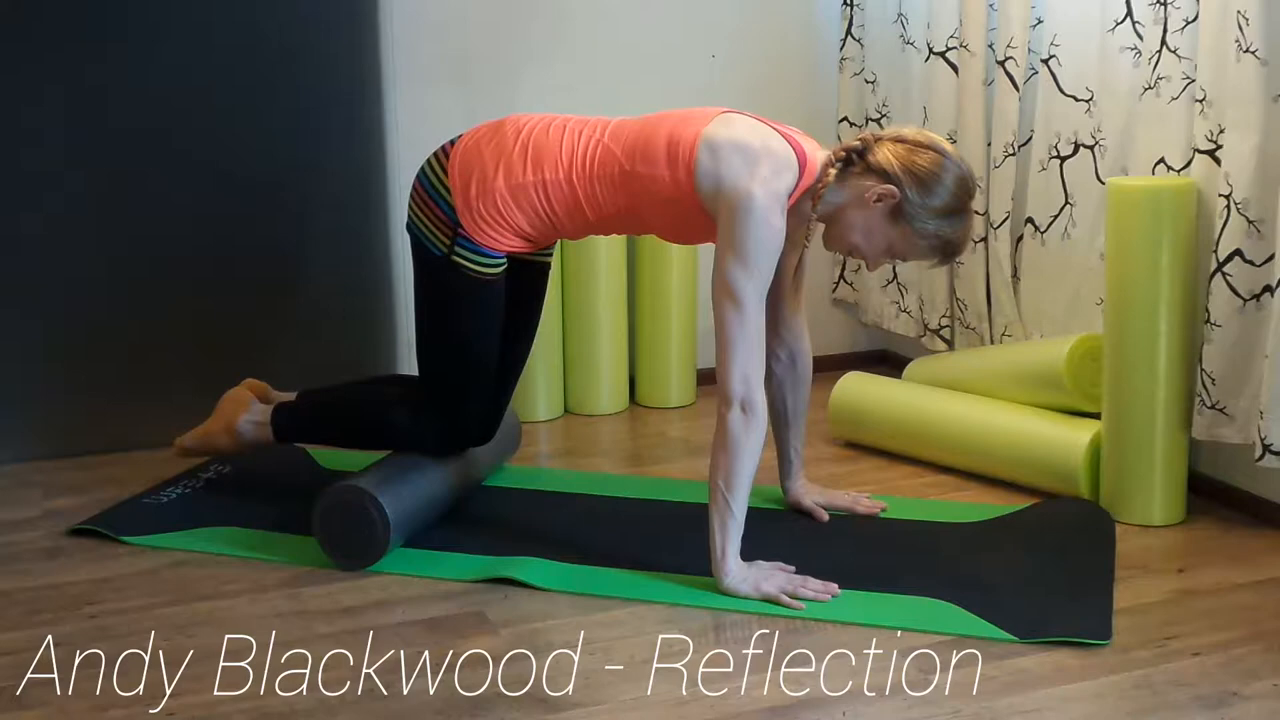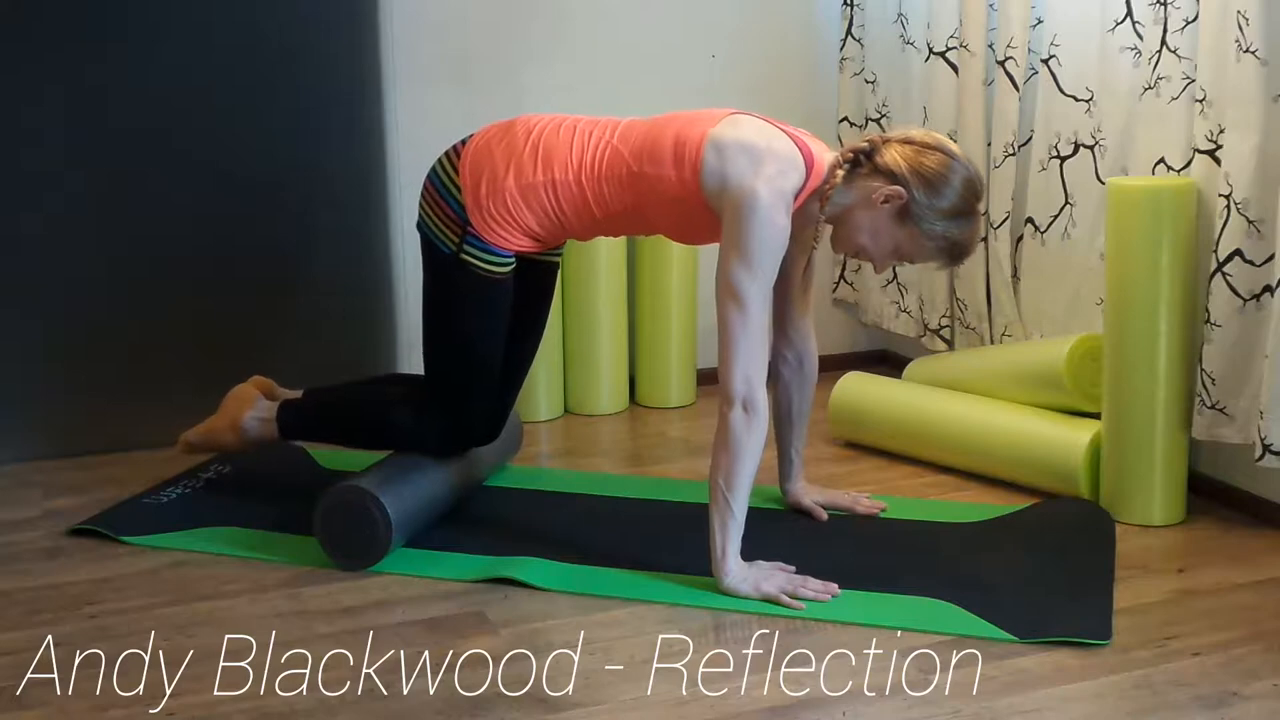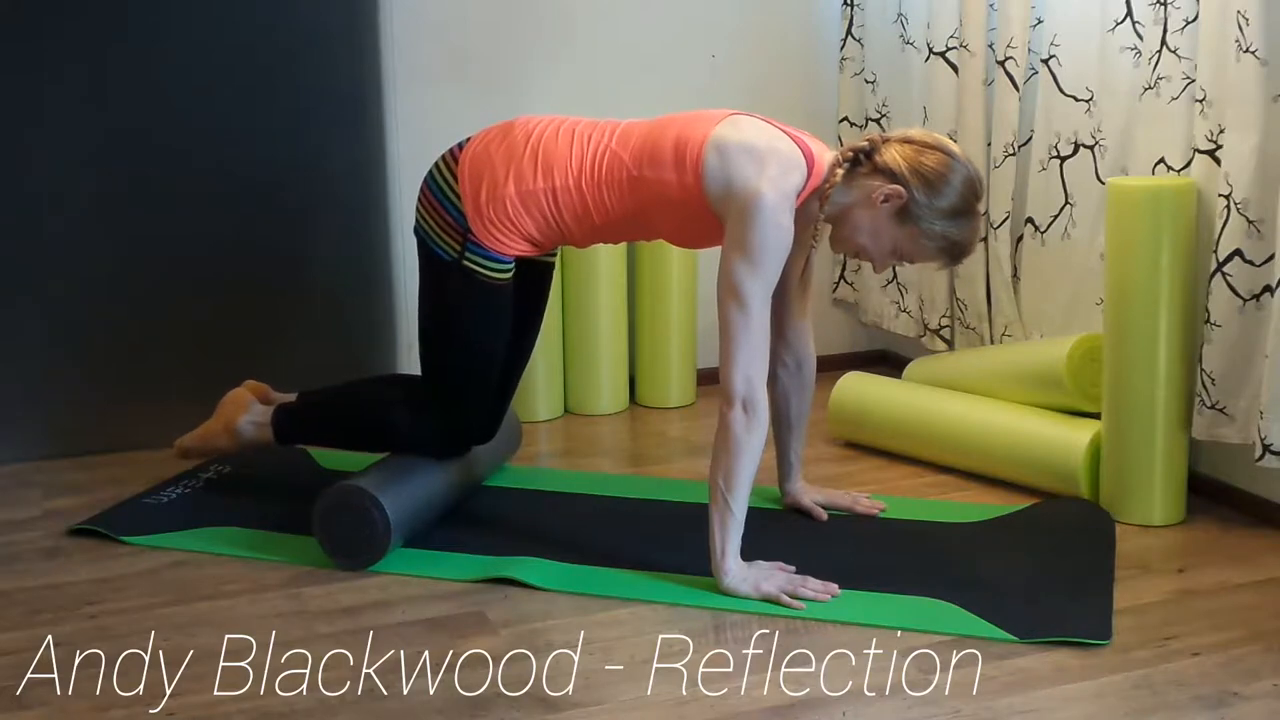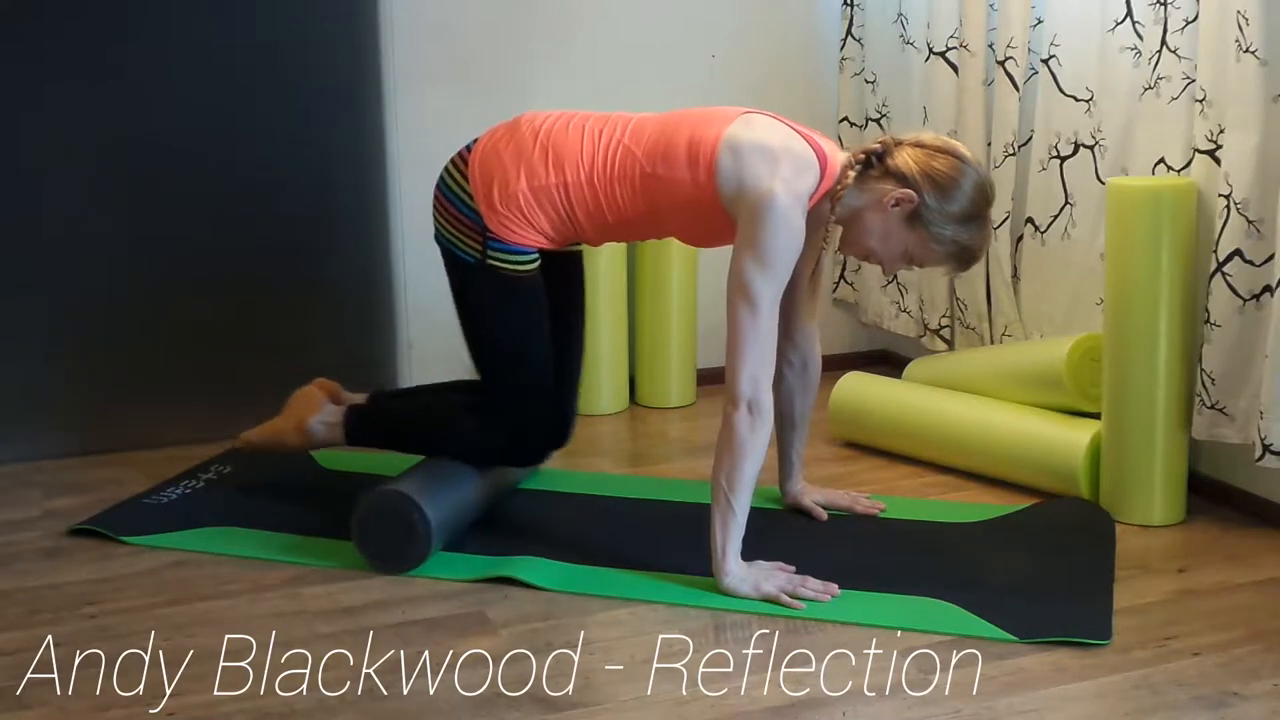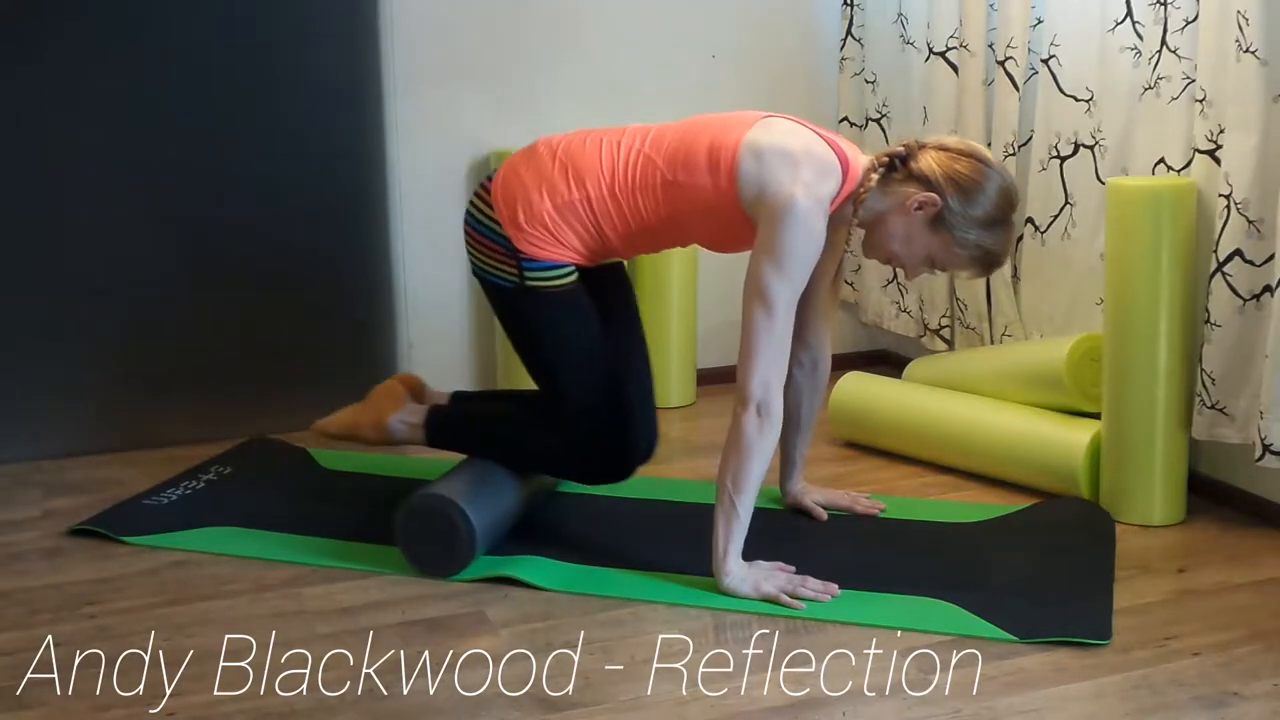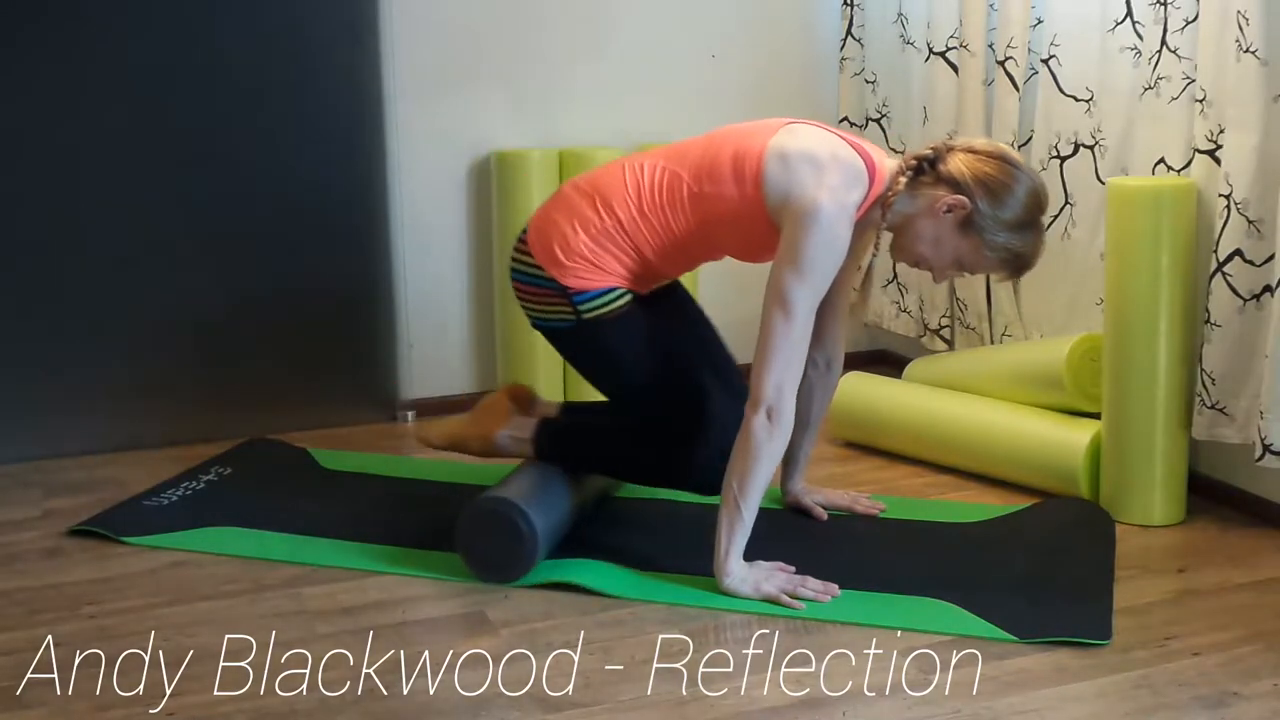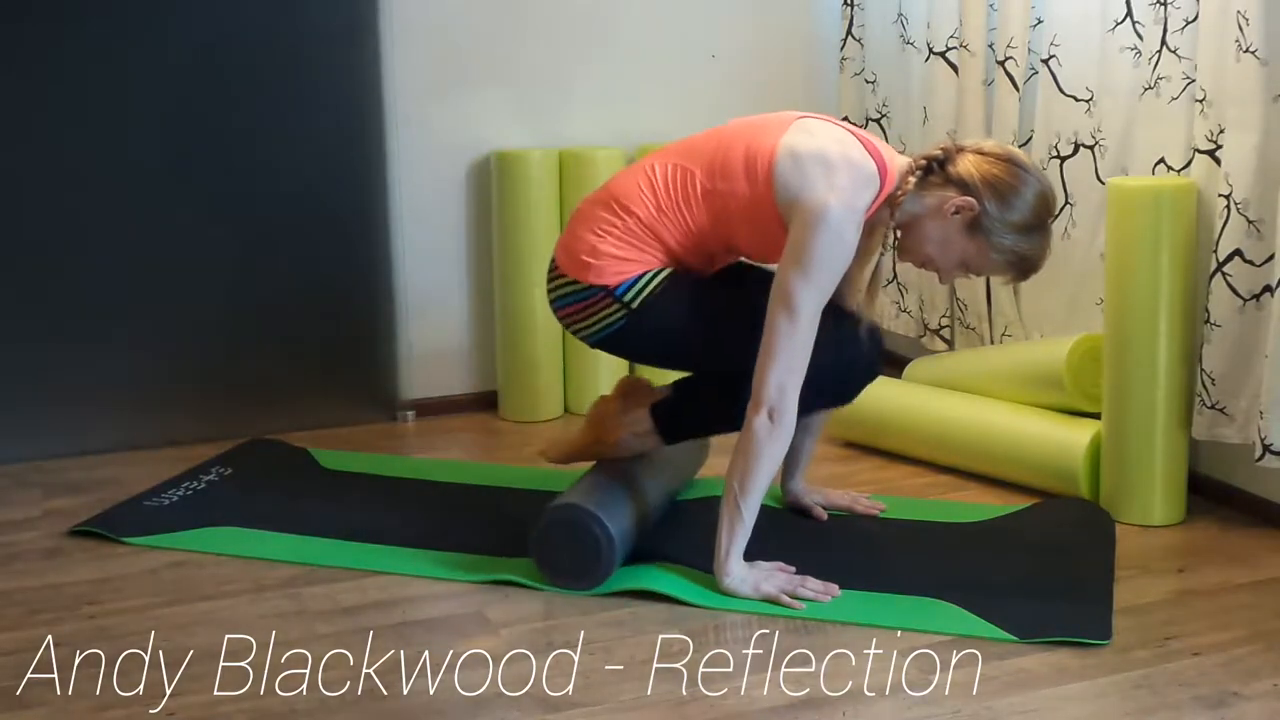
dt=0.4s
person 1, frame 1
left shoulder: (804, 181)
right shoulder: (762, 190)
left elbow: (787, 342)
right elbow: (740, 392)
left wrist: (794, 479)
right wrist: (728, 564)
left hip: (516, 203)
right hip: (472, 198)
left knee: (474, 419)
right knee: (449, 420)
left ankle: (276, 403)
right ankle: (256, 420)
person 1, frame 2
left shoulder: (812, 185)
right shoulder: (768, 191)
left elbow: (793, 345)
right elbow: (741, 393)
left wrist: (794, 481)
right wrist: (728, 565)
left hip: (524, 202)
right hip: (482, 197)
left knee: (479, 418)
right knee: (454, 421)
left ankle: (280, 400)
right ankle: (260, 417)
person 1, frame 3
left shoulder: (810, 185)
right shoulder: (772, 194)
left elbow: (792, 345)
right elbow: (743, 394)
left wrist: (793, 481)
right wrist: (729, 565)
left hip: (517, 199)
right hip: (480, 203)
left knee: (475, 416)
right knee: (451, 423)
left ankle: (279, 402)
right ankle: (257, 422)
person 1, frame 4
left shoulder: (823, 186)
right shoulder: (782, 195)
left elbow: (798, 348)
right elbow: (749, 394)
left wrist: (792, 481)
right wrist: (728, 564)
left hip: (536, 199)
right hip: (494, 201)
left knee: (544, 419)
right knee: (525, 432)
left ankle: (346, 405)
right ankle: (327, 422)
person 1, frame 5
left shoulder: (840, 189)
right shoulder: (803, 198)
left elbow: (809, 352)
right elbow: (756, 396)
left wrist: (793, 481)
right wrist: (729, 564)
left hip: (573, 224)
right hip: (526, 224)
left knee: (628, 438)
right knee: (606, 450)
left ankle: (432, 406)
right ankle: (409, 420)
person 1, frame 6
left shoulder: (869, 190)
right shoulder: (830, 203)
left elbow: (824, 353)
right elbow: (772, 401)
left wrist: (792, 479)
right wrist: (731, 564)
left hip: (624, 257)
right hip: (573, 264)
left knee: (723, 421)
right knee: (713, 446)
left ankle: (542, 419)
right ankle: (521, 432)
person 1, frame 7
left shoulder: (881, 181)
right shoulder: (838, 201)
left elbow: (810, 363)
right elbow: (773, 398)
left wrist: (794, 481)
right wrist: (731, 565)
left hip: (656, 257)
right hip: (605, 275)
left knee: (847, 352)
right knee: (849, 356)
left ankle: (650, 410)
right ankle: (637, 422)
